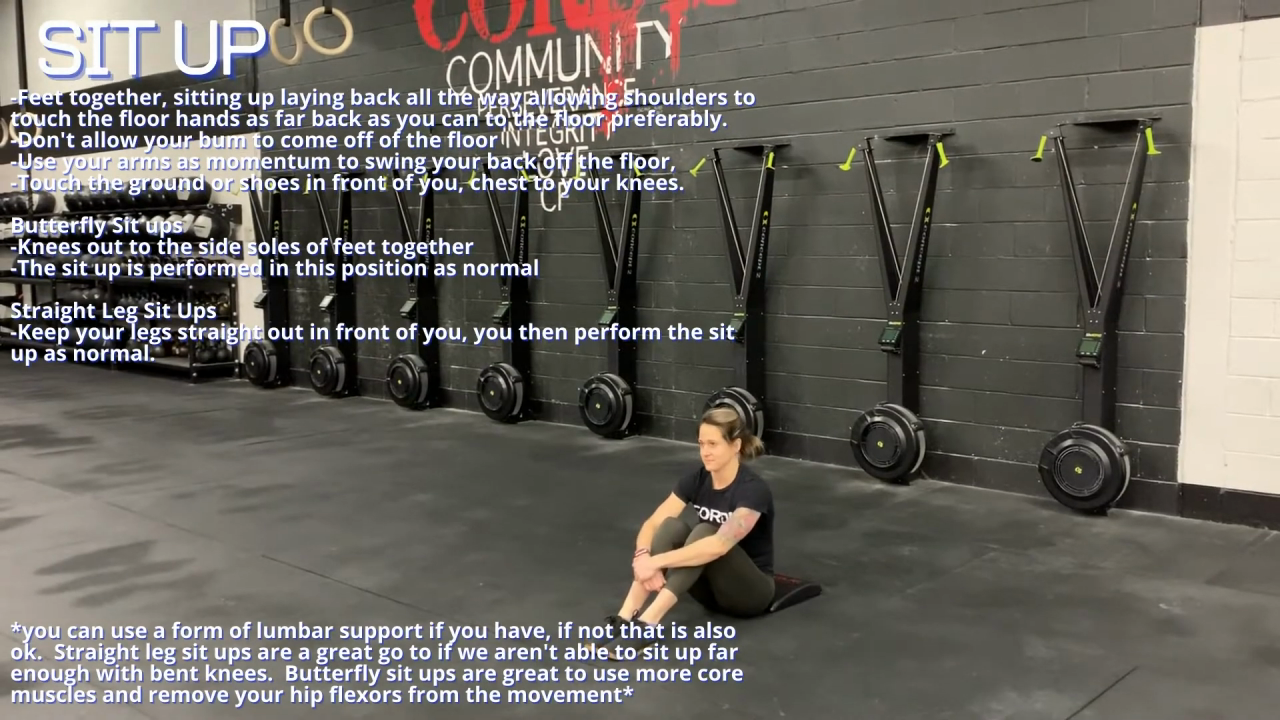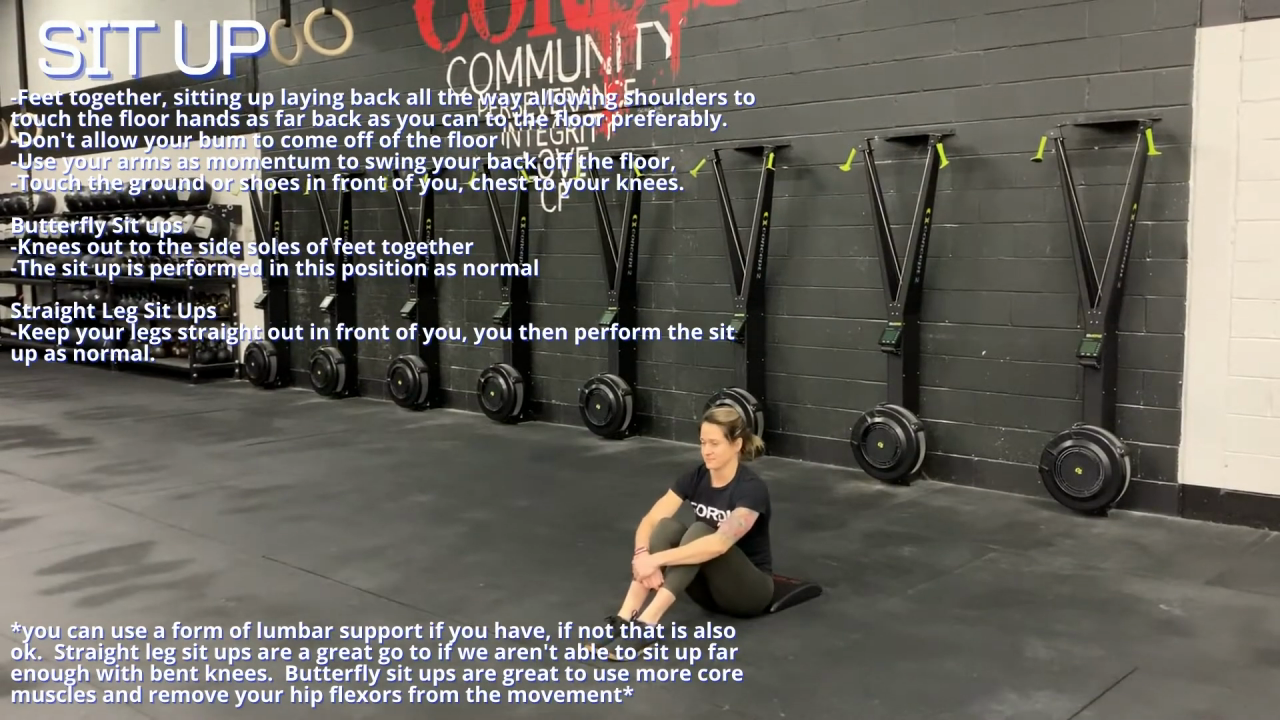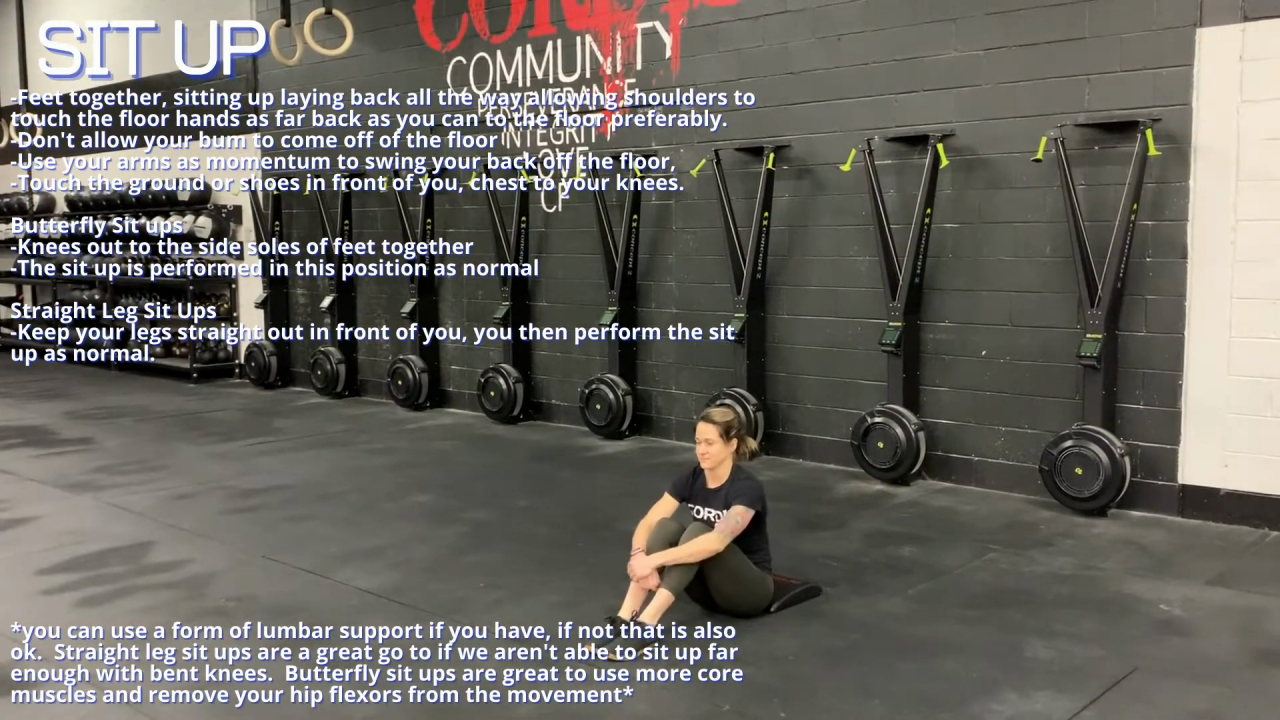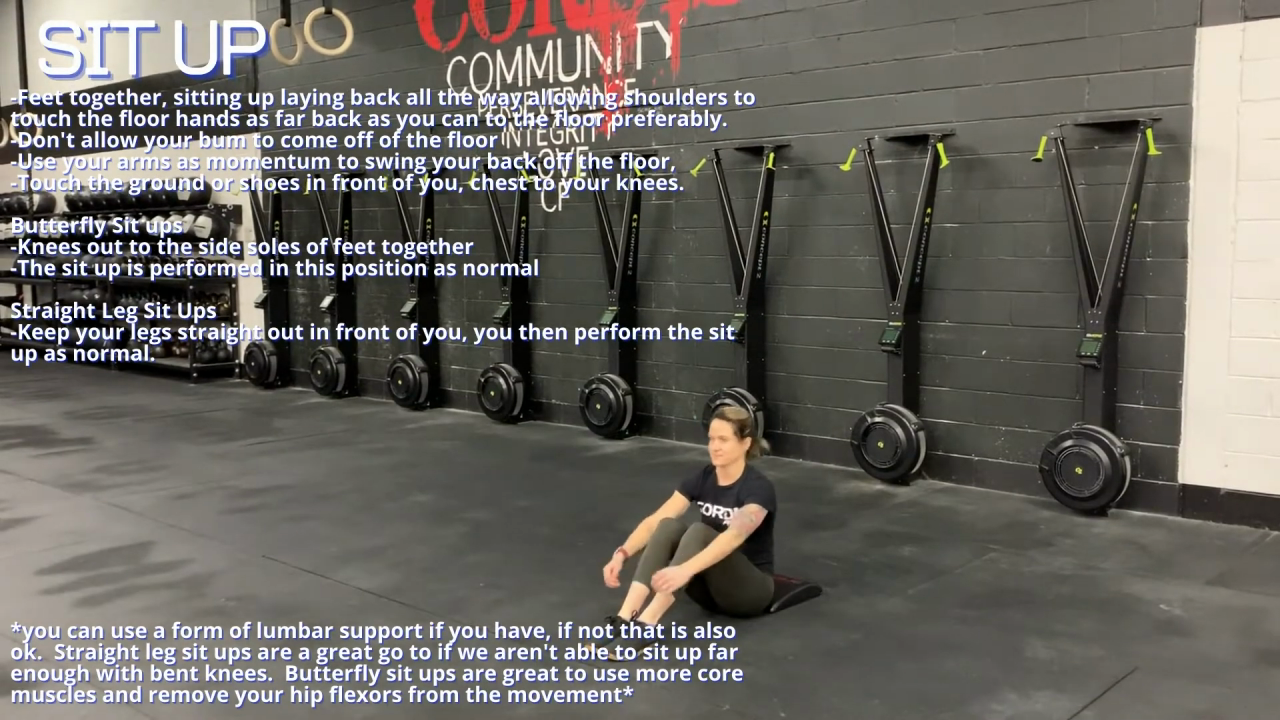
dt=0.3s
person 1, frame 1
left shoulder: (754, 489)
right shoulder: (697, 480)
left elbow: (720, 545)
right elbow: (652, 524)
left wrist: (657, 562)
right wrist: (643, 557)
left hip: (750, 589)
right hip: (709, 586)
left knee: (704, 534)
right knee: (672, 527)
left ankle: (646, 624)
right ankle: (625, 619)
person 1, frame 2
left shoulder: (752, 489)
right shoulder: (695, 478)
left elbow: (720, 543)
right elbow: (650, 521)
left wrist: (657, 560)
right wrist: (642, 554)
left hip: (749, 588)
right hip: (707, 586)
left knee: (699, 532)
right knee: (668, 526)
left ankle: (646, 624)
right ankle: (624, 619)
person 1, frame 3
left shoulder: (747, 488)
right shoulder: (691, 479)
left elbow: (717, 541)
right elbow: (648, 523)
left wrist: (655, 560)
right wrist: (638, 555)
left hip: (749, 587)
right hip: (707, 585)
left knee: (698, 532)
right knee: (667, 526)
left ankle: (646, 624)
right ankle: (624, 619)
person 1, frame 4
left shoulder: (758, 488)
right shoulder: (702, 479)
left elbow: (734, 537)
right elbow: (655, 521)
left wrist: (686, 569)
right wrist: (622, 553)
left hip: (750, 587)
right hip: (710, 586)
left knee: (699, 532)
right knee: (669, 526)
left ankle: (645, 626)
right ankle: (624, 620)
